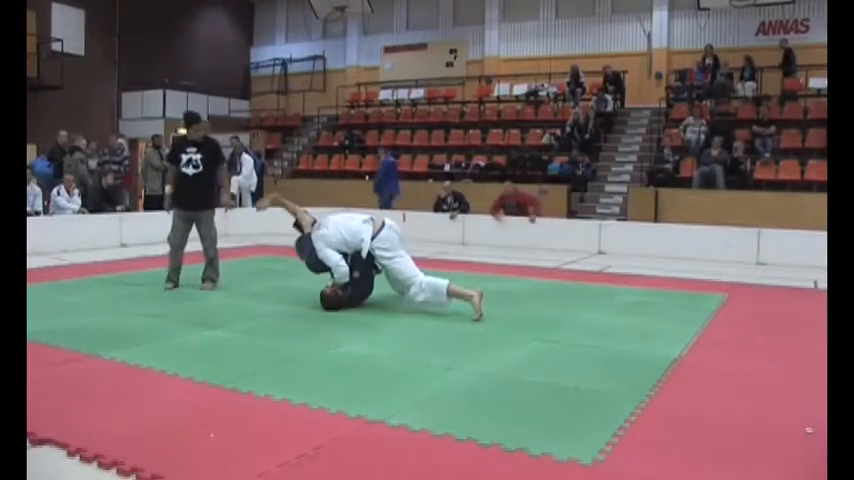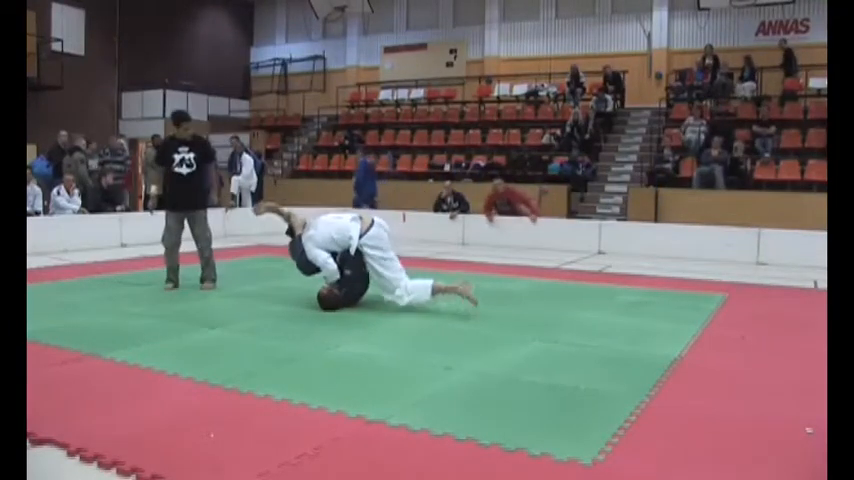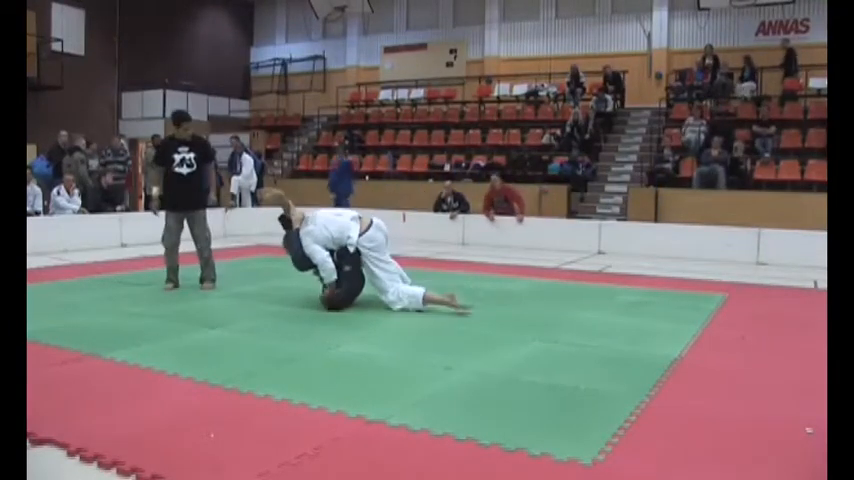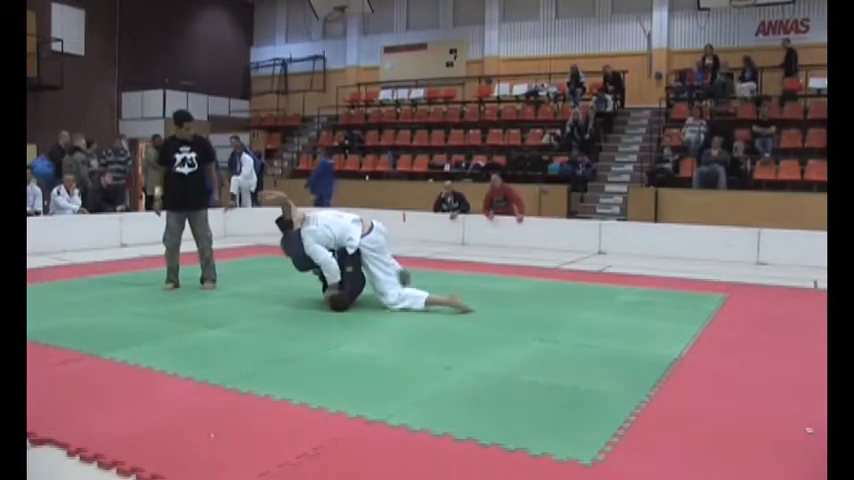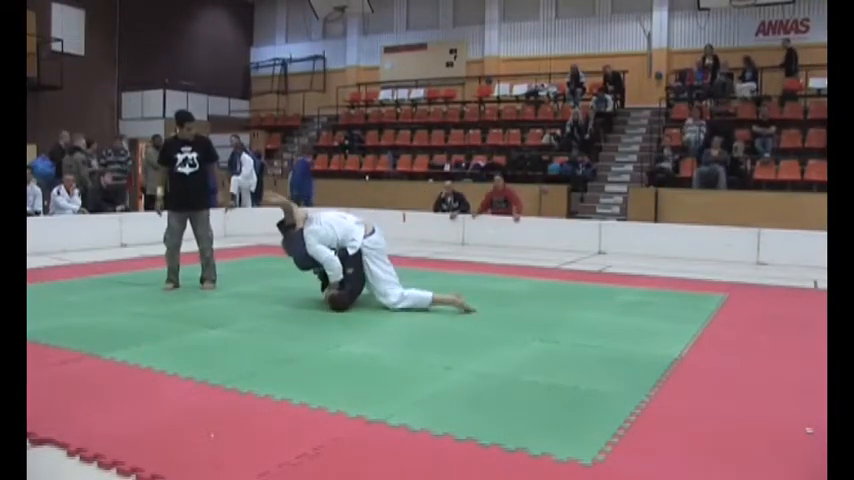
dt=0.3s
person 1, frame 1
left shoulder: (319, 244)
right shoulder: (319, 224)
left elbow: (341, 269)
right elbow: (299, 211)
left wrist: (335, 288)
left hip: (379, 243)
right hip: (385, 226)
left knee: (416, 283)
left ankle: (469, 295)
person 1, frame 2
left shoulder: (309, 245)
right shoulder: (311, 225)
left elbow: (330, 268)
right elbow: (292, 217)
left wrist: (330, 288)
left hip: (368, 241)
right hip: (375, 224)
left knee: (399, 291)
left ankle: (454, 289)
person 1, frame 3
left shoulder: (307, 239)
right shoulder: (311, 217)
left elbow: (326, 265)
right elbow: (293, 211)
left wrist: (330, 289)
right wrist: (281, 198)
left hip: (366, 242)
right hip: (374, 225)
left knee: (393, 295)
left ankle: (444, 301)
right ankle: (409, 285)
person 1, frame 4
left shoulder: (308, 240)
right shoulder: (307, 216)
left elbow: (330, 265)
right elbow: (290, 208)
left wrist: (332, 289)
right wrist: (282, 200)
left hip: (366, 243)
right hip: (373, 228)
left knee: (391, 297)
left ankle: (446, 301)
right ankle: (401, 274)
person 1, frame 5
left shoulder: (310, 241)
right shoulder: (310, 217)
left elbow: (333, 264)
left wrist: (332, 288)
right wrist: (285, 204)
left hip: (366, 245)
right hip: (371, 233)
left knee: (393, 297)
left ankle: (451, 300)
person 2, frame 1
left shoulder: (211, 144)
right shoulder: (178, 144)
left elbow: (221, 169)
right elbow: (172, 170)
left wrist: (225, 194)
right wrist: (168, 194)
left hip: (205, 203)
right hip: (181, 202)
left knee: (209, 242)
right knee: (175, 242)
left ankle: (210, 278)
right ankle: (172, 278)
person 2, frame 2
left shoulder: (201, 143)
right shoulder: (167, 145)
left elbow: (210, 168)
right elbow: (161, 170)
left wrist: (213, 192)
right wrist: (154, 194)
left hip: (197, 202)
right hip: (173, 202)
left knee: (204, 241)
right knee: (170, 243)
left ankle: (209, 277)
right ankle: (172, 278)
person 2, frame 3
left shoulder: (201, 143)
right shoulder: (166, 145)
left elbow: (209, 168)
right elbow: (159, 171)
left wrist: (212, 191)
right wrist: (156, 196)
left hip: (197, 202)
right hip: (173, 203)
left knee: (203, 242)
right knee: (170, 243)
left ankle: (208, 278)
right ankle: (171, 279)
person 2, frame 4
left shoulder: (202, 143)
right shoulder: (168, 145)
left elbow: (210, 167)
right elbow: (162, 171)
right wrist: (158, 196)
left hip: (198, 202)
right hip: (174, 203)
left knee: (204, 242)
right knee: (171, 243)
left ankle: (209, 278)
right ankle: (172, 279)
person 2, frame 5
left shoulder: (204, 143)
right shoulder: (169, 145)
left elbow: (213, 167)
right elbow: (163, 171)
right wrist: (160, 196)
left hip: (200, 202)
right hip: (176, 203)
left knee: (205, 242)
right knee: (172, 243)
left ankle: (208, 278)
right ankle: (172, 279)
